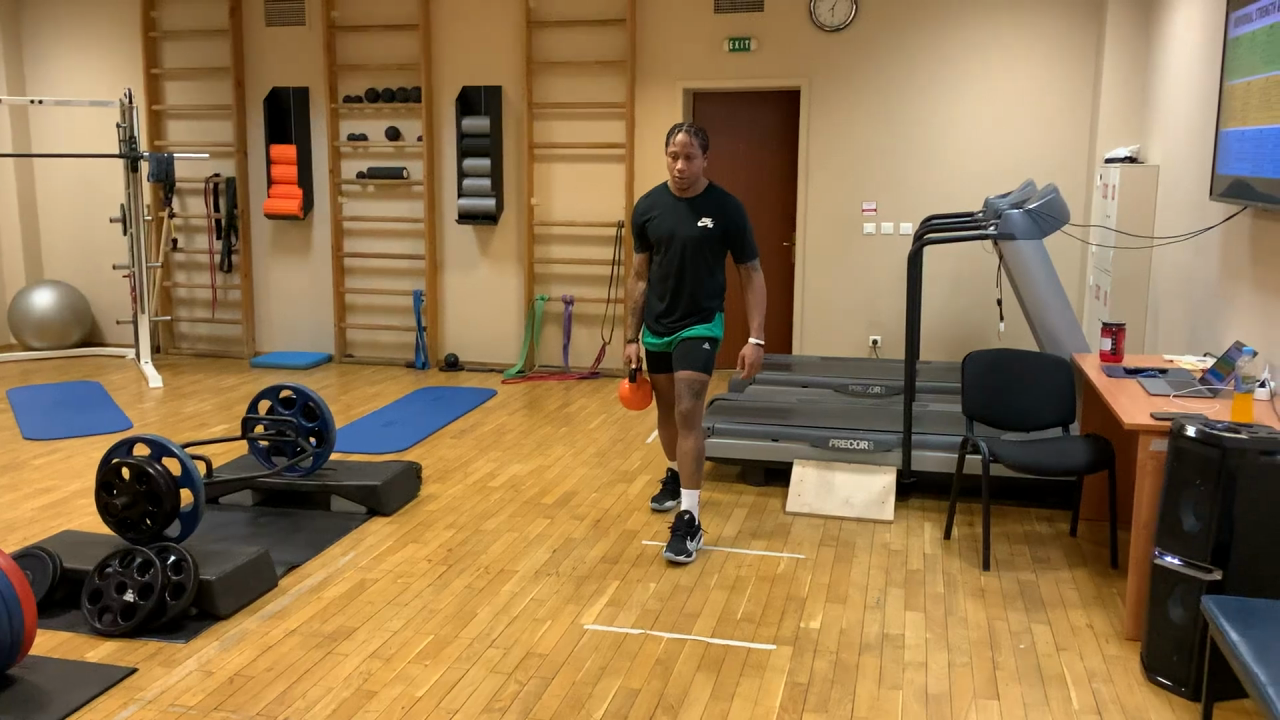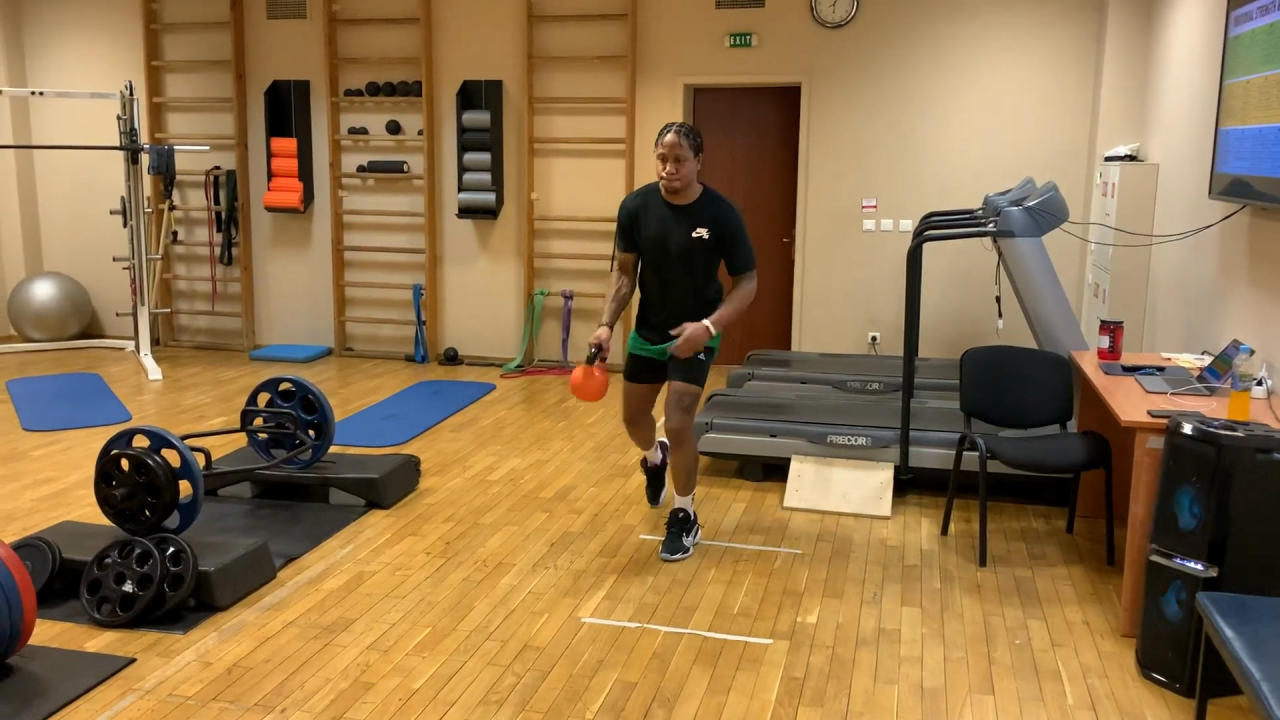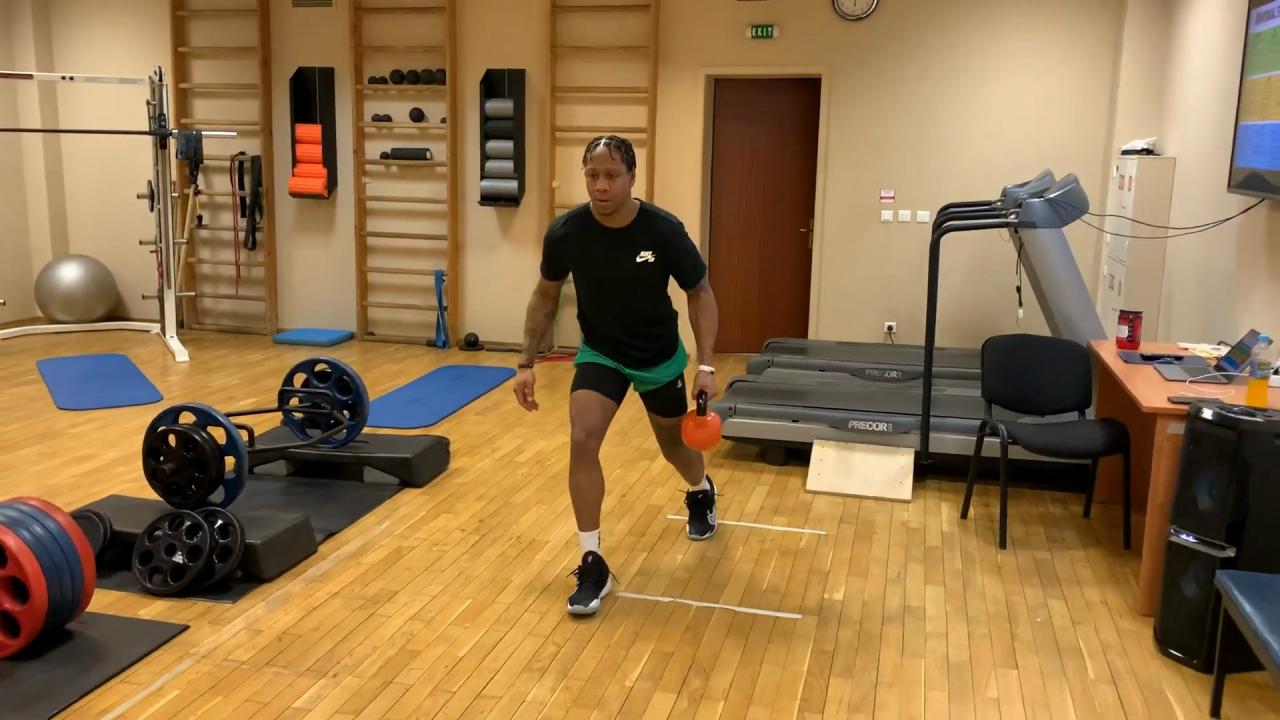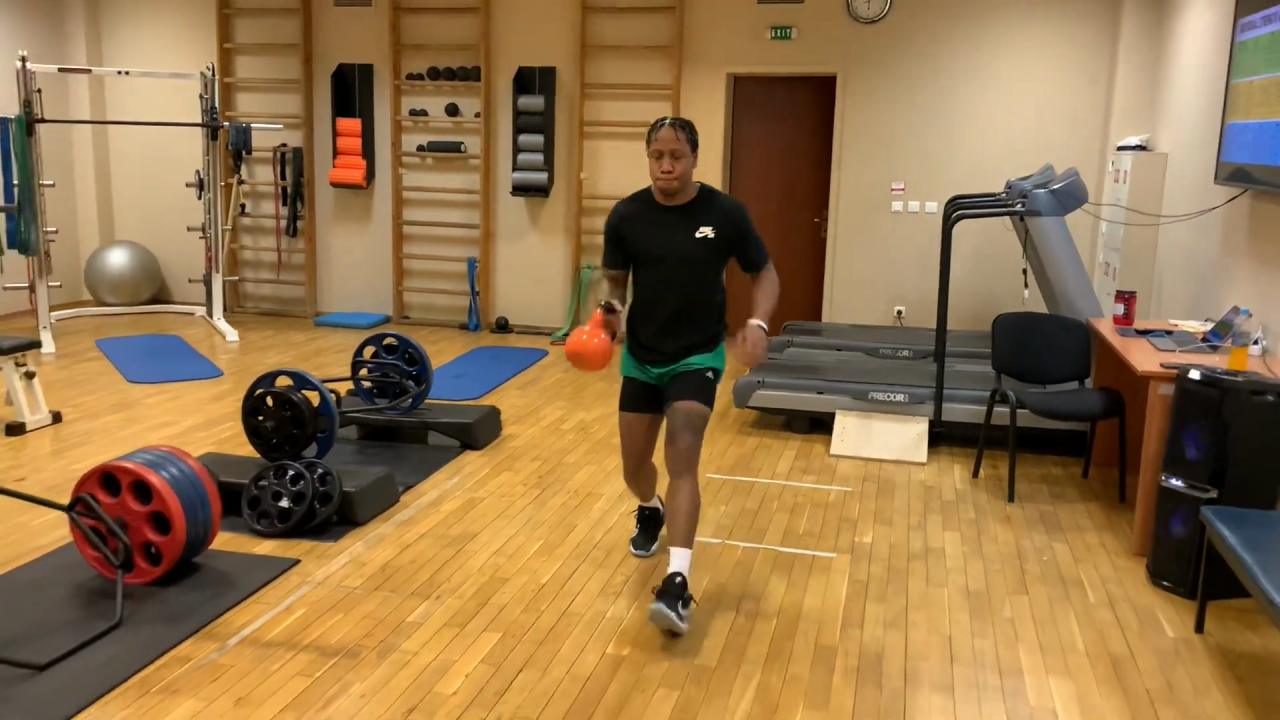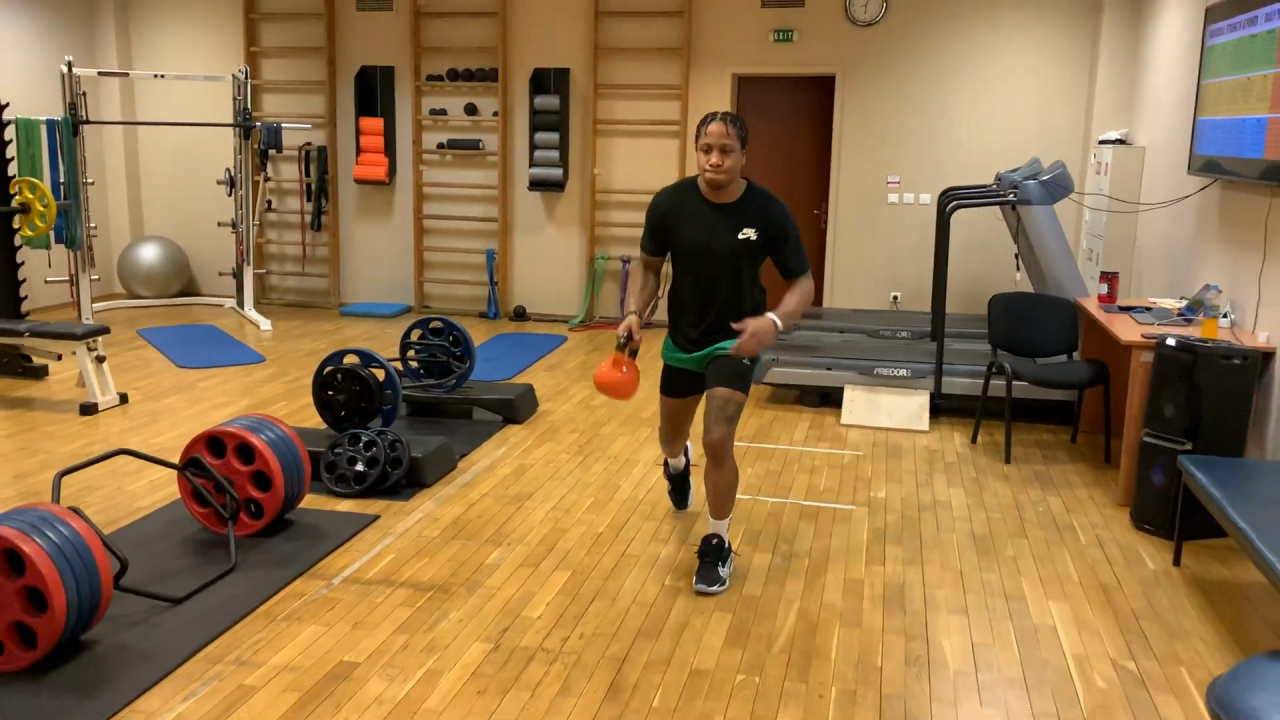
dt=1s
person 1, frame 1
left shoulder: (726, 208)
right shoulder: (648, 207)
left elbow: (751, 274)
right elbow: (640, 275)
left wrist: (755, 338)
right wrist: (632, 336)
left hip: (700, 326)
right hip: (656, 328)
left knee: (688, 414)
right knee: (666, 410)
left ankle: (689, 520)
right ankle: (675, 476)
person 1, frame 2
left shoulder: (721, 215)
right shoulder: (636, 206)
left elbow: (745, 282)
right elbow: (625, 271)
left wrist: (709, 326)
right wrist: (606, 323)
left hip: (694, 333)
right hip: (647, 331)
left knee: (678, 423)
right knee: (633, 418)
left ankle: (684, 517)
right ankle: (655, 458)
person 1, frame 3
left shoulder: (664, 231)
right shoulder: (565, 232)
left elbow: (700, 292)
right elbow: (546, 295)
left wrist: (705, 365)
right wrist: (527, 363)
left hip: (659, 356)
right hip: (599, 352)
left knee: (675, 445)
right knee: (582, 443)
left ankle: (701, 492)
right ankle: (592, 564)
person 1, frame 4
left shoulder: (724, 212)
right shoulder: (625, 215)
left elbow: (765, 273)
right elbow: (614, 281)
left wrist: (757, 324)
right wrist: (611, 306)
left hip: (697, 356)
right hip: (641, 356)
left knee: (681, 459)
right knee: (634, 465)
left ankle: (676, 584)
right ankle: (651, 512)
person 1, frame 5
left shoulder: (769, 212)
right shoulder: (669, 204)
left elbow: (802, 282)
right elbow: (650, 266)
left wrist: (775, 321)
right wrist: (633, 313)
left hip: (736, 339)
right hip: (682, 339)
left knee: (717, 440)
right knee: (670, 436)
left ankle: (717, 544)
right ankle: (677, 464)
